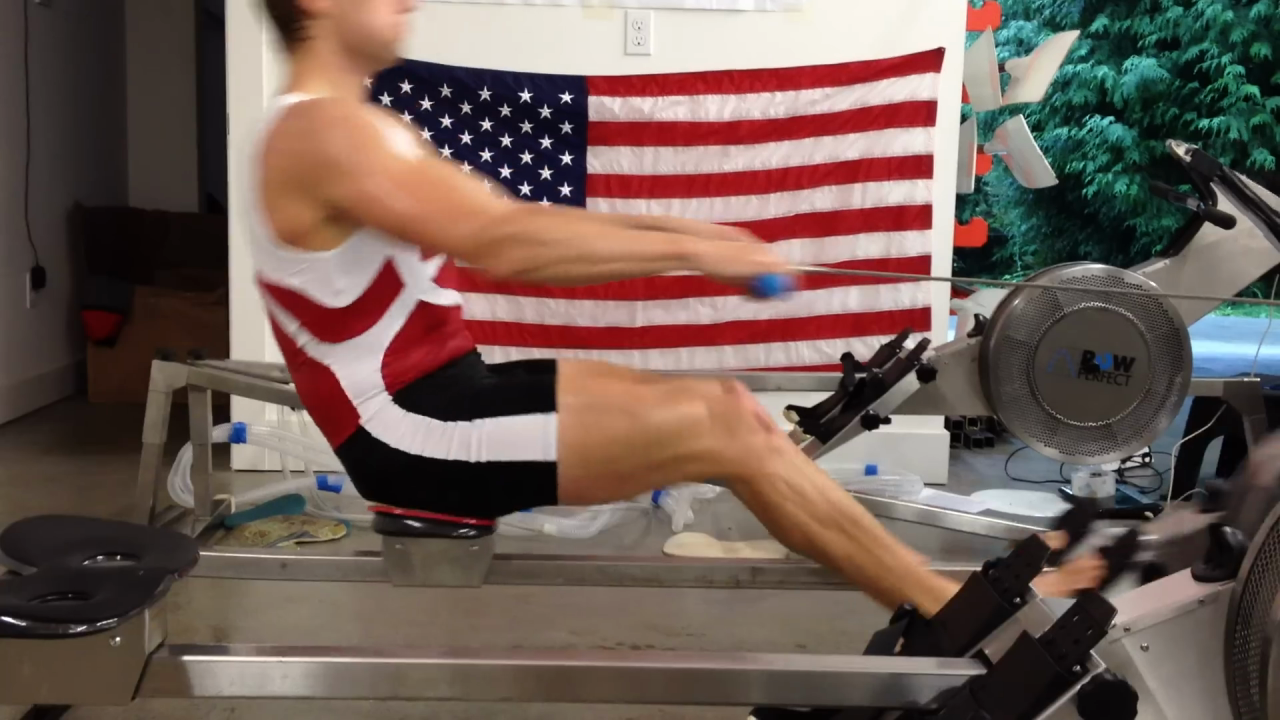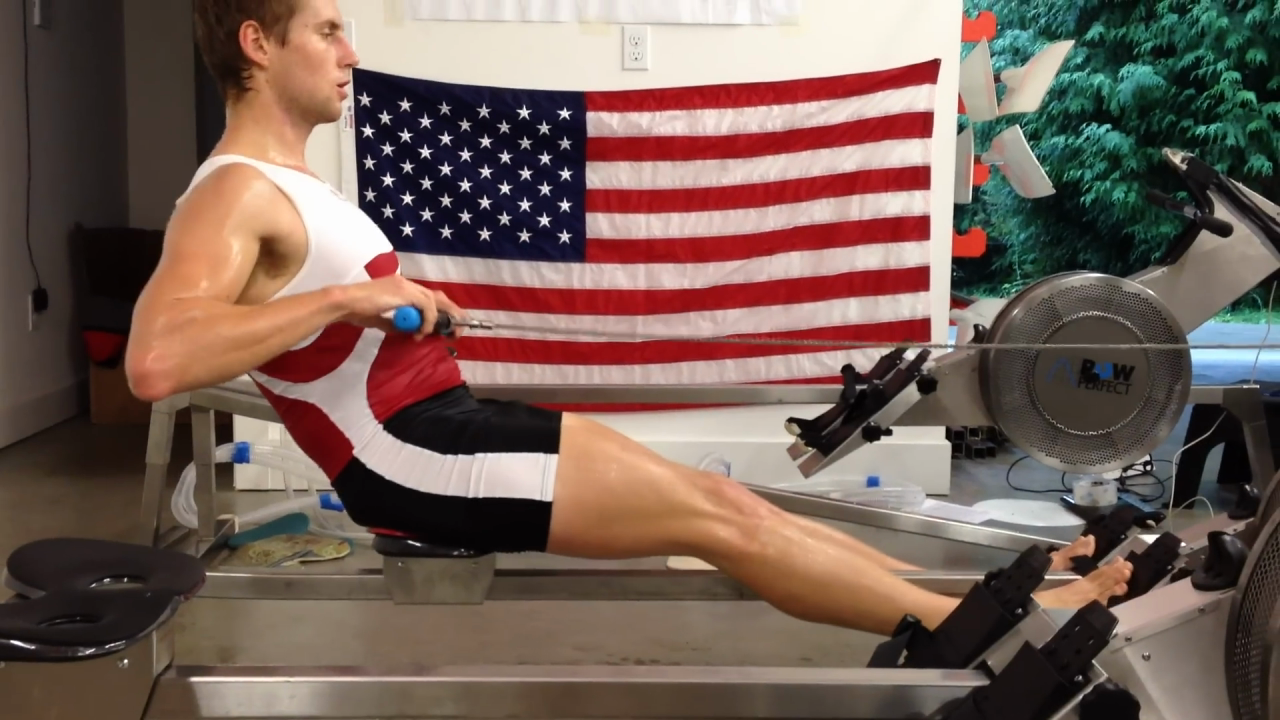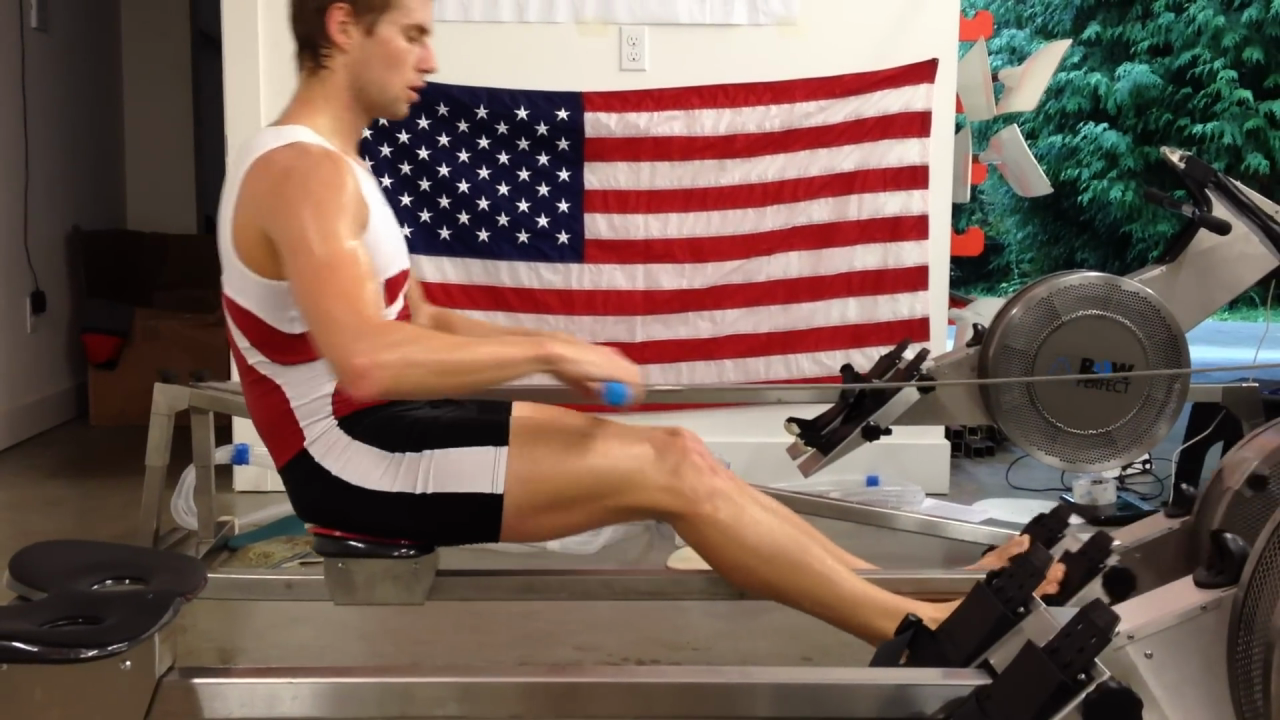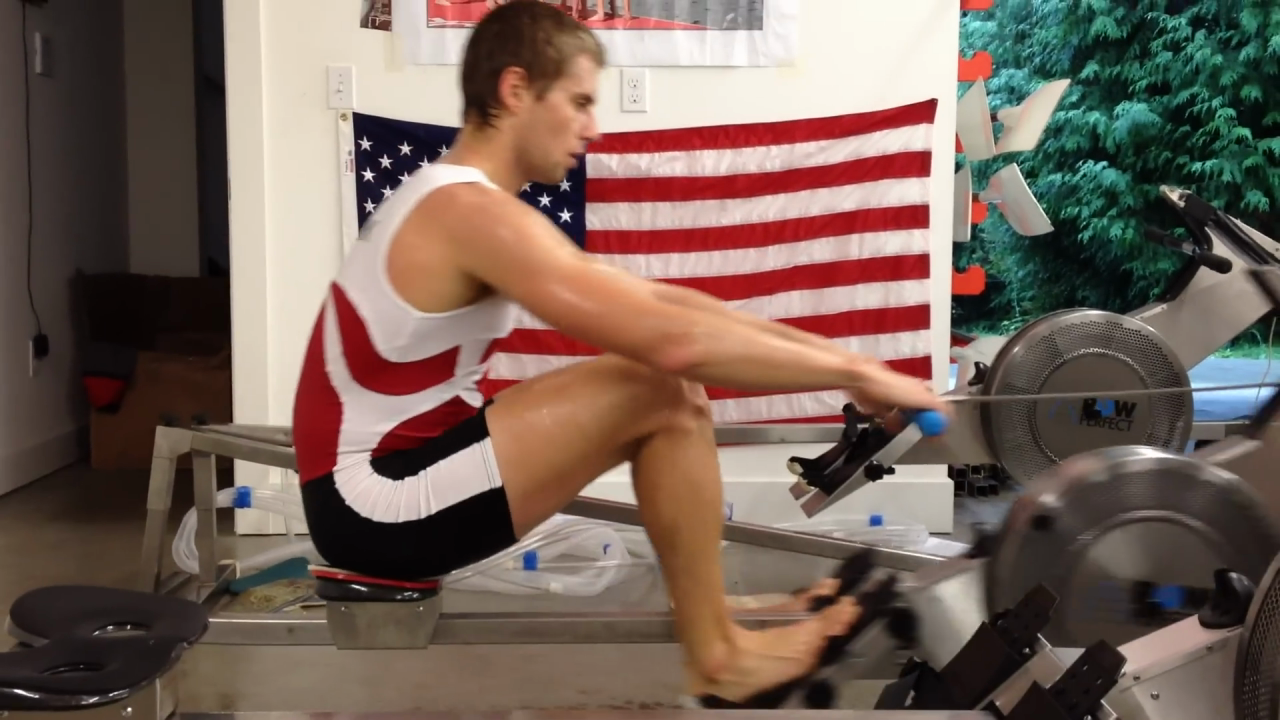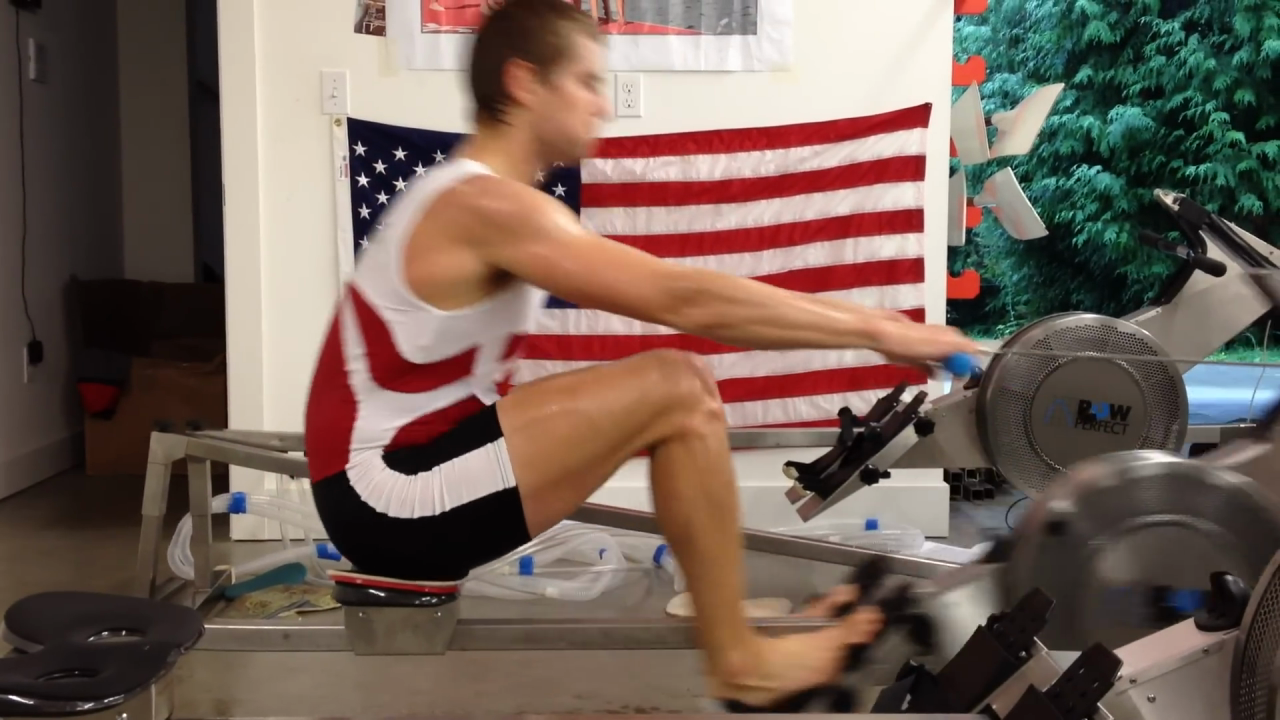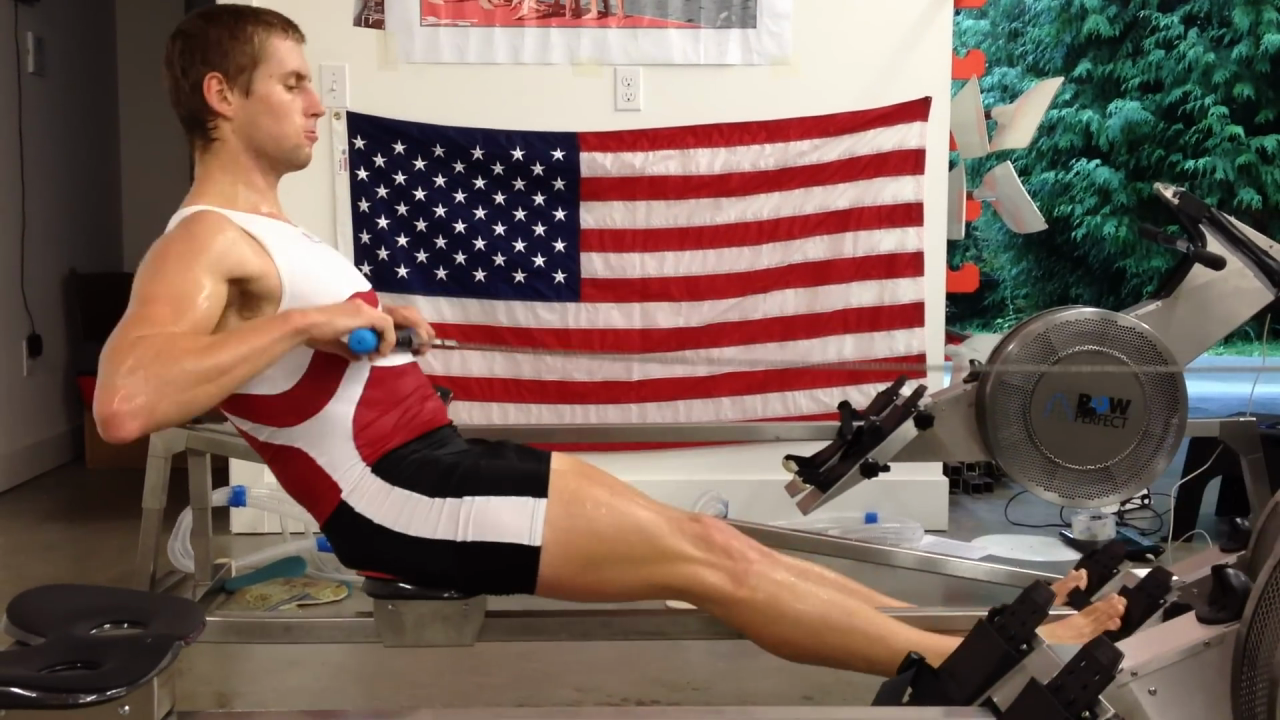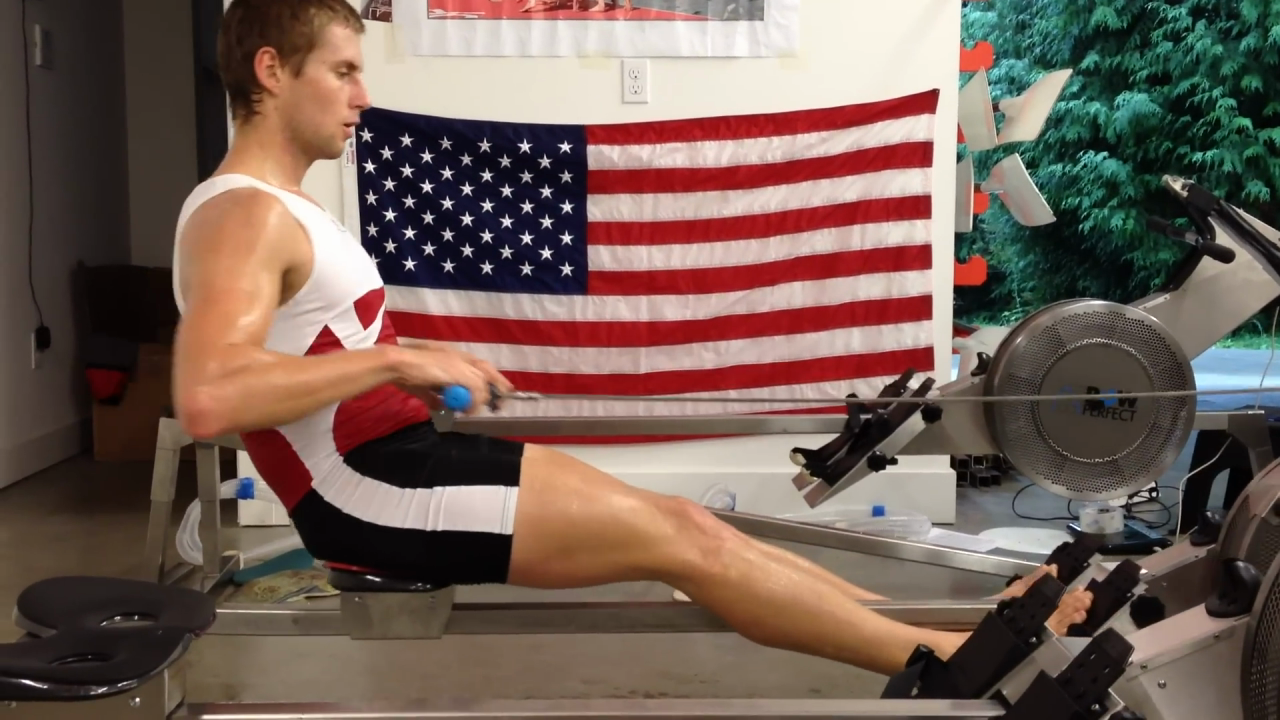
dt=0.7s
person 1, frame 1
left shoulder: (353, 126)
right shoulder: (322, 132)
left elbow: (500, 233)
right elbow: (511, 243)
left wrist: (676, 234)
right wrist: (684, 249)
left hip: (440, 403)
right hip: (415, 439)
left knee: (724, 415)
right knee: (728, 431)
left ankle: (932, 586)
right ankle: (948, 609)
person 1, frame 2
left shoulder: (278, 181)
right shoulder: (236, 195)
right elbow: (154, 362)
left wrist: (397, 309)
right wrist: (347, 296)
left hip: (441, 424)
right hip: (412, 461)
left knee: (716, 499)
right knee: (717, 515)
left ankle: (975, 599)
person 1, frame 3
left shoulder: (310, 162)
right shoulder: (309, 173)
left elbow: (410, 323)
right elbow: (369, 363)
left wrist: (541, 347)
right wrist: (547, 352)
left hip: (379, 437)
right hip: (358, 464)
left knee: (676, 452)
right knee: (674, 475)
left ankle: (907, 594)
right ankle: (927, 628)
person 1, frame 4
left shoulder: (453, 202)
right shoulder: (472, 214)
left elbow: (652, 302)
right elbow: (673, 341)
left wrist: (826, 351)
right wrist: (853, 371)
left hip: (385, 482)
right hip: (380, 512)
left knee: (644, 384)
right knee: (666, 389)
right ankle: (716, 651)
person 1, frame 5
left shoulder: (474, 196)
right shoulder: (486, 206)
left elbow: (668, 288)
right elbow: (687, 301)
left wrist: (855, 319)
right wrist: (876, 331)
left hip: (403, 483)
right hip: (392, 506)
left knee: (675, 392)
right knee: (680, 389)
left ankle: (727, 625)
right ankle: (741, 656)
person 1, frame 6
left shoulder: (258, 229)
right shoulder: (203, 245)
right elbow: (122, 404)
left wrist: (371, 325)
right wrist: (303, 319)
left hip: (429, 465)
right hip: (403, 503)
left knee: (704, 540)
right knee: (705, 560)
left ankle: (977, 634)
person 1, frame 7
left shoulder: (271, 210)
right shoulder: (245, 215)
right elbow: (205, 399)
left wrist: (417, 365)
right wrist: (394, 360)
left hip: (394, 465)
right hip: (369, 494)
left knee: (678, 522)
right knee: (678, 538)
left ankle: (953, 631)
right ankle: (956, 658)
